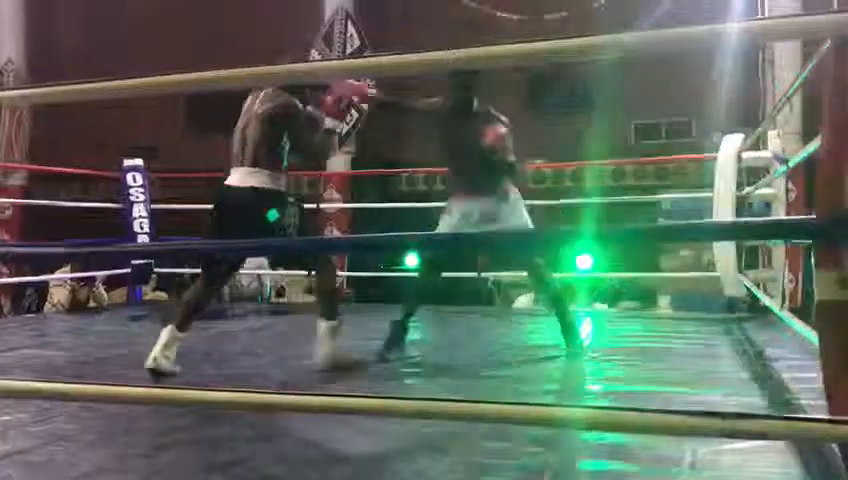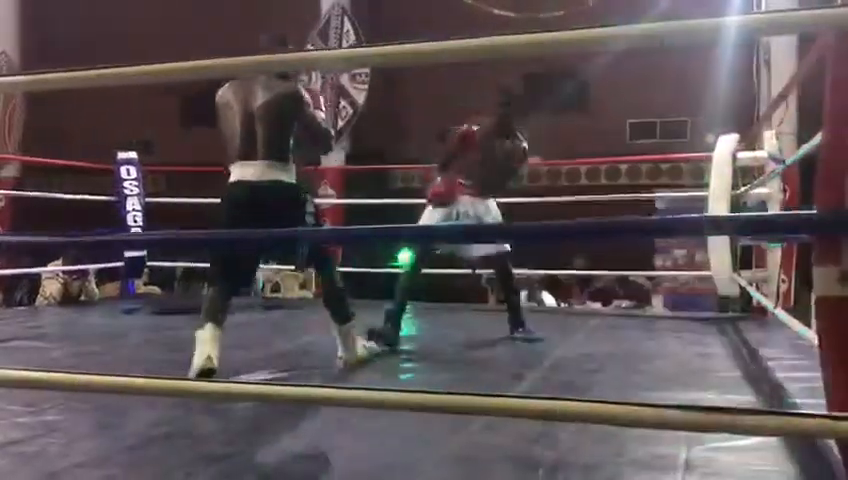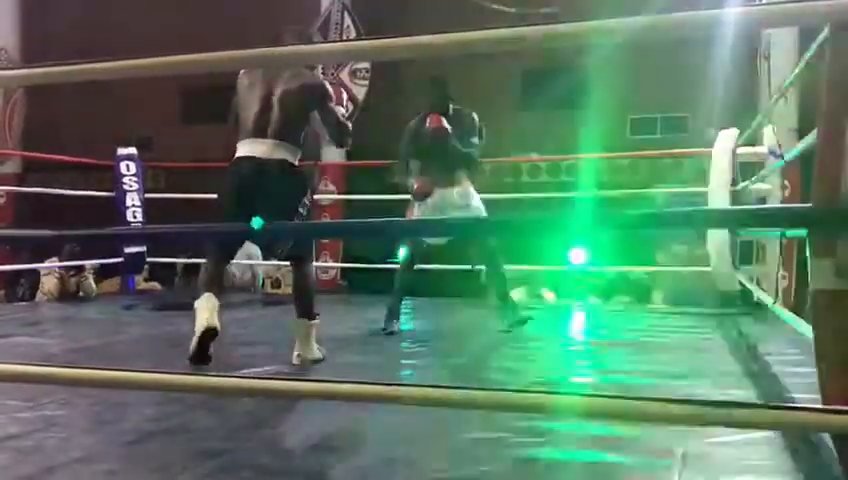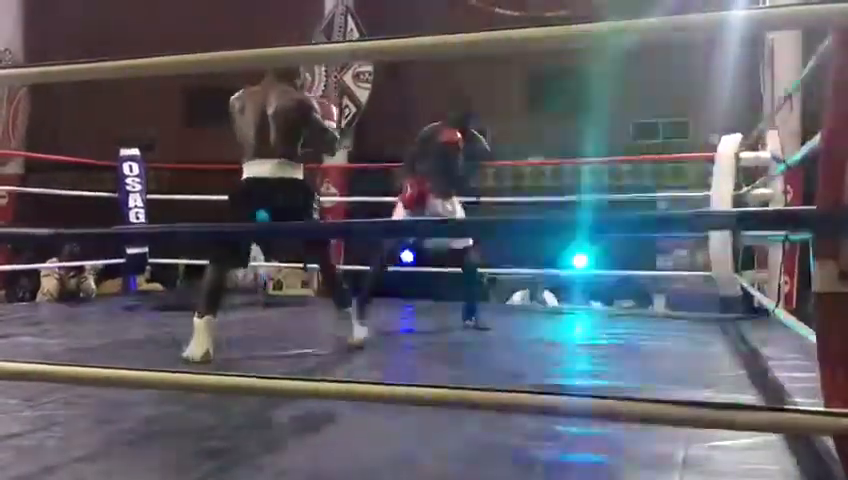
dt=0.5s
person 1, frame 1
left shoulder: (256, 99)
right shoulder: (286, 104)
right elbow: (318, 154)
left wrist: (323, 112)
right wrist: (334, 119)
left hip: (231, 194)
right hip: (264, 196)
left knee: (210, 278)
right knee: (323, 262)
left ankle: (162, 352)
right ankle: (329, 347)
person 1, frame 2
left shoulder: (224, 94)
right shoulder: (289, 92)
right elbow: (324, 145)
right wrist: (316, 110)
left hip: (239, 191)
right hip: (279, 190)
left knee: (222, 279)
right knee: (324, 265)
left ankle: (205, 353)
right ankle: (351, 347)
person 1, frame 3
left shoulder: (247, 75)
right shoulder: (313, 83)
right elbow: (342, 138)
right wrist: (338, 106)
left hip: (243, 167)
right hip: (283, 171)
left knee: (219, 253)
right knee: (300, 255)
left ankle: (207, 317)
right ankle: (306, 344)
person 1, frame 4
left shoulder: (238, 100)
right shoulder: (299, 100)
right elbow: (330, 146)
right wrist: (329, 120)
left hip: (251, 186)
right hip: (290, 187)
left knee: (220, 261)
right knee: (323, 254)
left ankle: (201, 341)
right ankle: (348, 328)
person 2, frame 1
left shoulder: (495, 121)
right shoulder: (441, 114)
left elbow: (512, 170)
left wrist: (500, 155)
left hip: (501, 198)
right hip: (464, 202)
left knee: (535, 265)
right knee: (431, 265)
left ankle: (568, 330)
right ankle: (399, 332)
person 2, frame 2
left shoulder: (517, 147)
right shoulder: (477, 129)
left elbow: (496, 184)
right elbow: (446, 159)
left wrist: (479, 150)
right wrist: (440, 180)
left hip: (480, 203)
right hip: (448, 198)
left knee: (502, 262)
right knee: (419, 255)
left ankle: (517, 324)
right ankle: (392, 325)
person 2, frame 3
left shoulder: (469, 120)
right shoulder: (417, 126)
left elbow: (474, 159)
right elbow: (403, 163)
left wrist: (450, 142)
right wrist: (413, 182)
left hip: (461, 189)
right hip: (432, 192)
left knee: (489, 247)
right knee: (413, 252)
left ankle: (508, 309)
right ankle: (393, 314)
person 2, frame 4
left shoulder: (477, 146)
right shoulder: (430, 133)
left elbow: (463, 182)
right elbow: (408, 163)
left wrist: (457, 154)
right wrist: (408, 186)
left hip: (446, 202)
right hip: (417, 199)
left knee: (468, 259)
right knee: (388, 249)
left ankle: (470, 316)
right ankle: (360, 309)
